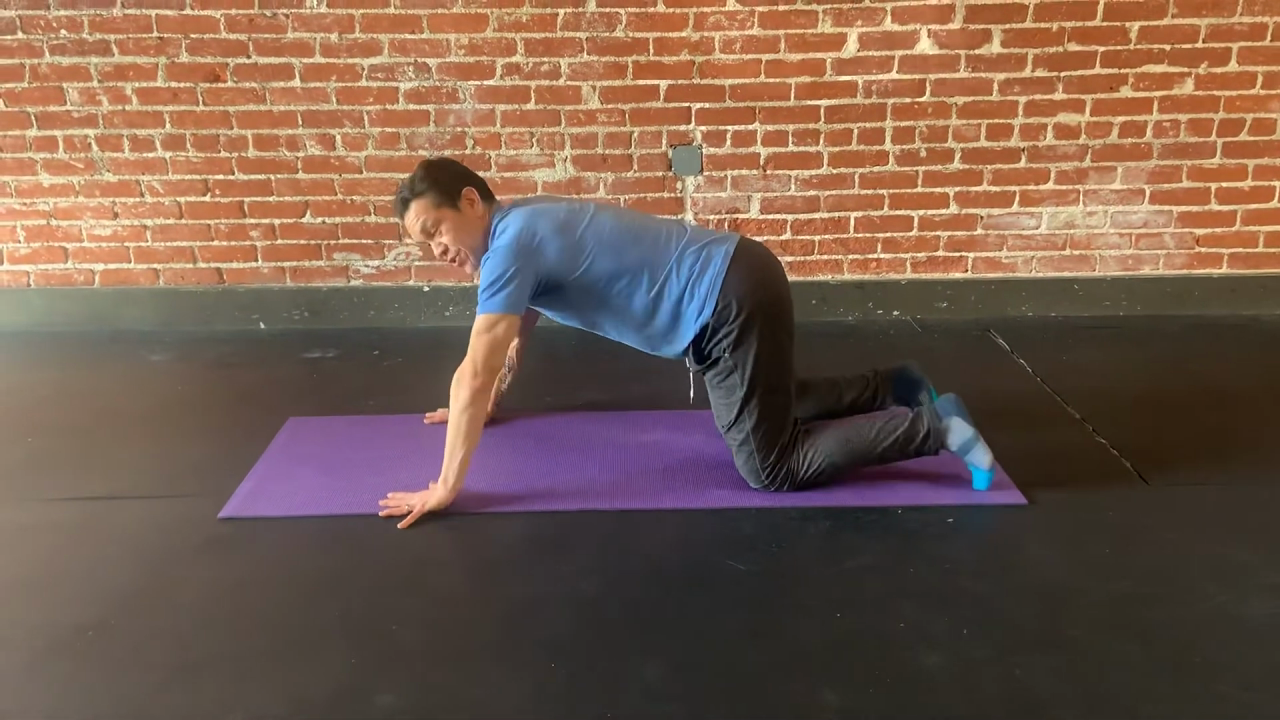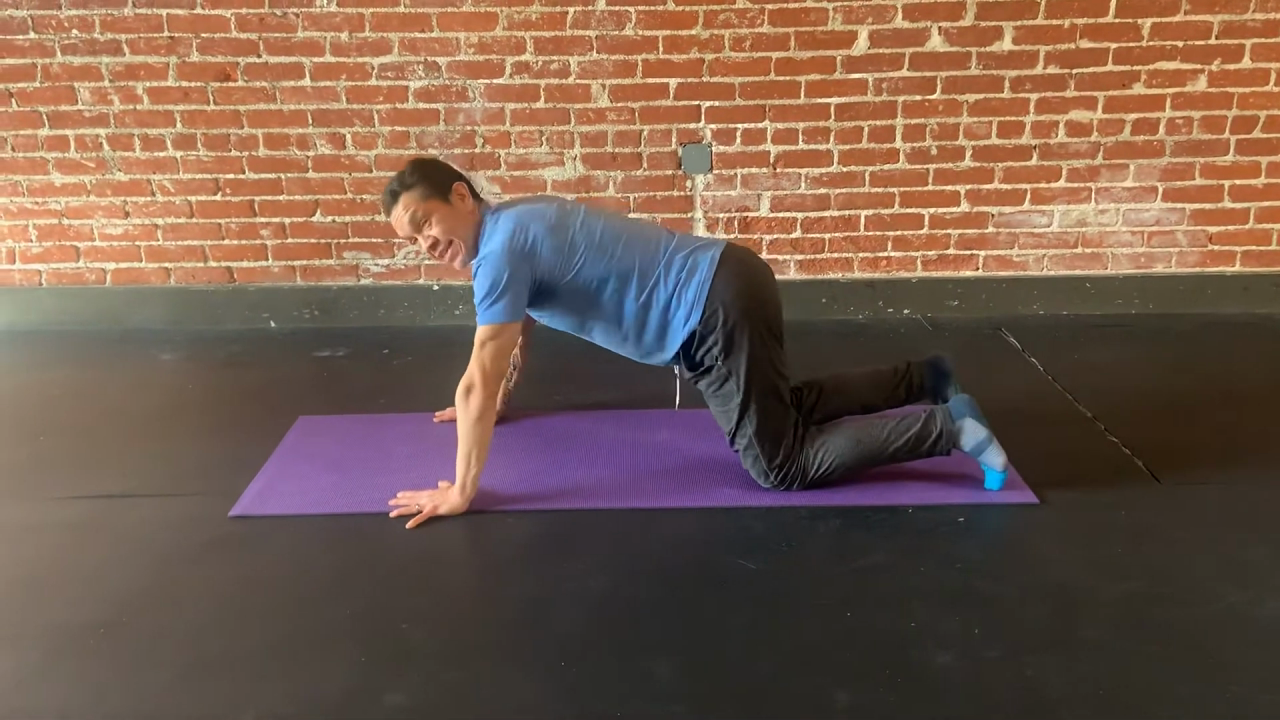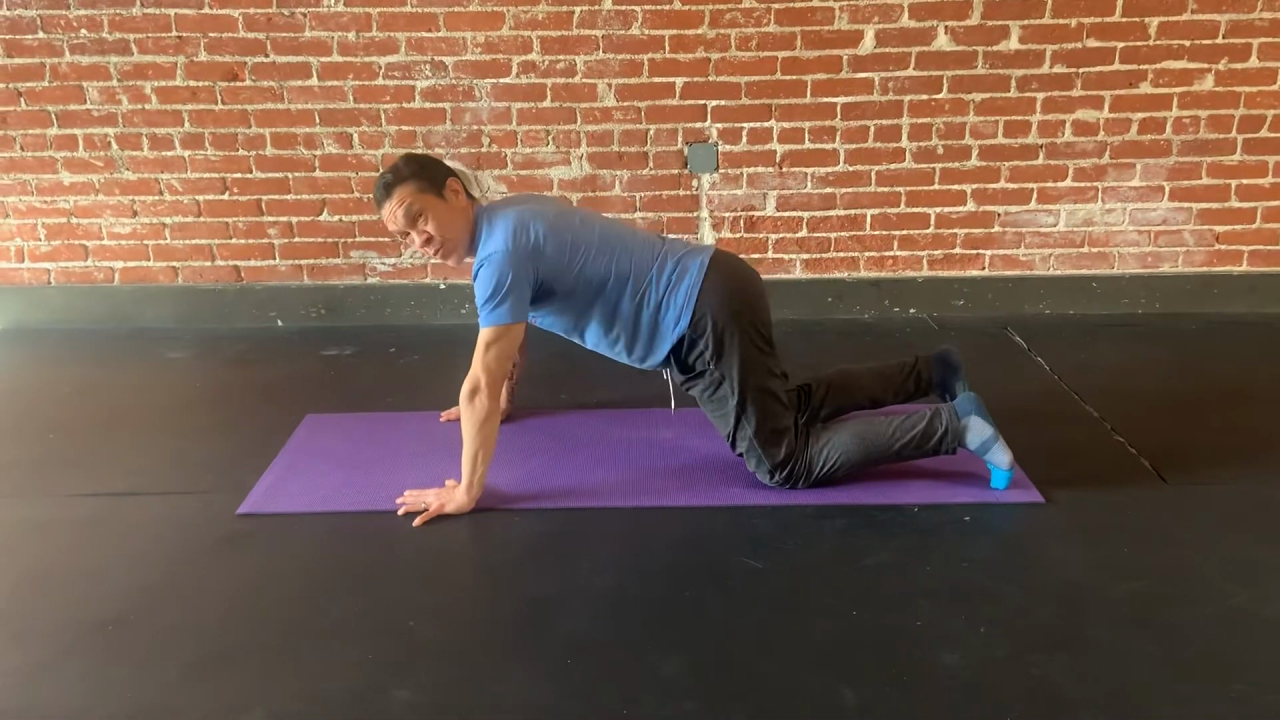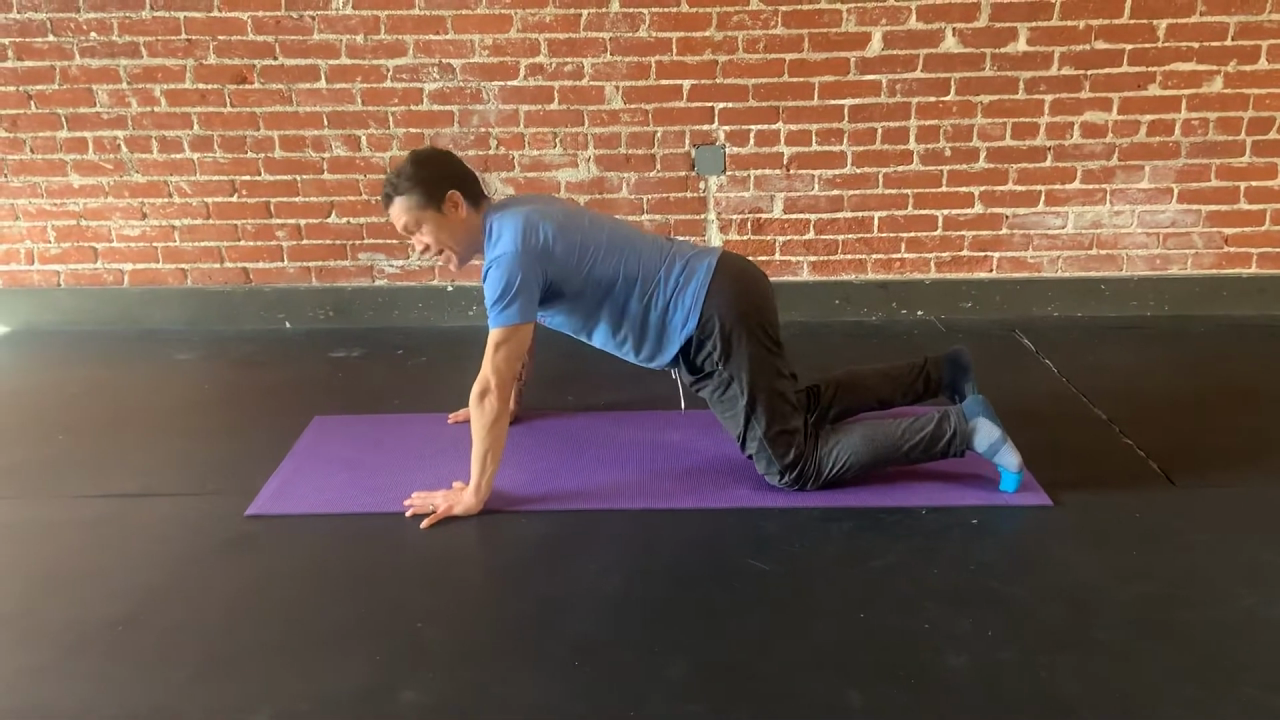
dt=0.5s
person 1, frame 1
left shoulder: (509, 244)
right shoulder: (521, 226)
left elbow: (473, 374)
right elbow: (515, 330)
left wrist: (446, 486)
right wrist: (483, 402)
left hip: (732, 300)
right hip: (735, 280)
left knee: (771, 467)
right knee: (764, 410)
left ankle: (934, 428)
right ankle: (888, 390)
person 1, frame 2
left shoulder: (500, 249)
right shoulder: (513, 223)
left elbow: (477, 382)
right elbow: (517, 330)
left wrist: (460, 492)
right wrist: (489, 402)
left hip: (719, 307)
right hip: (724, 283)
left knee: (781, 464)
right knee: (784, 413)
left ankle: (947, 427)
right ankle: (923, 380)
person 1, frame 3
left shoulder: (501, 249)
right shoulder: (506, 219)
left elbow: (480, 384)
right elbow: (514, 331)
left wrist: (466, 491)
right wrist: (495, 401)
left hip: (707, 313)
right hip: (710, 292)
left knee: (784, 461)
right knee: (791, 410)
left ankle: (953, 425)
right ankle: (932, 375)
person 1, frame 4
left shoulder: (509, 251)
right shoulder: (514, 217)
left elbow: (491, 386)
right elbow: (523, 328)
left wrist: (475, 493)
right wrist: (500, 402)
left hip: (715, 317)
right hip: (718, 293)
left knee: (793, 463)
right knee: (800, 411)
left ankle: (964, 427)
right ankle: (941, 374)
